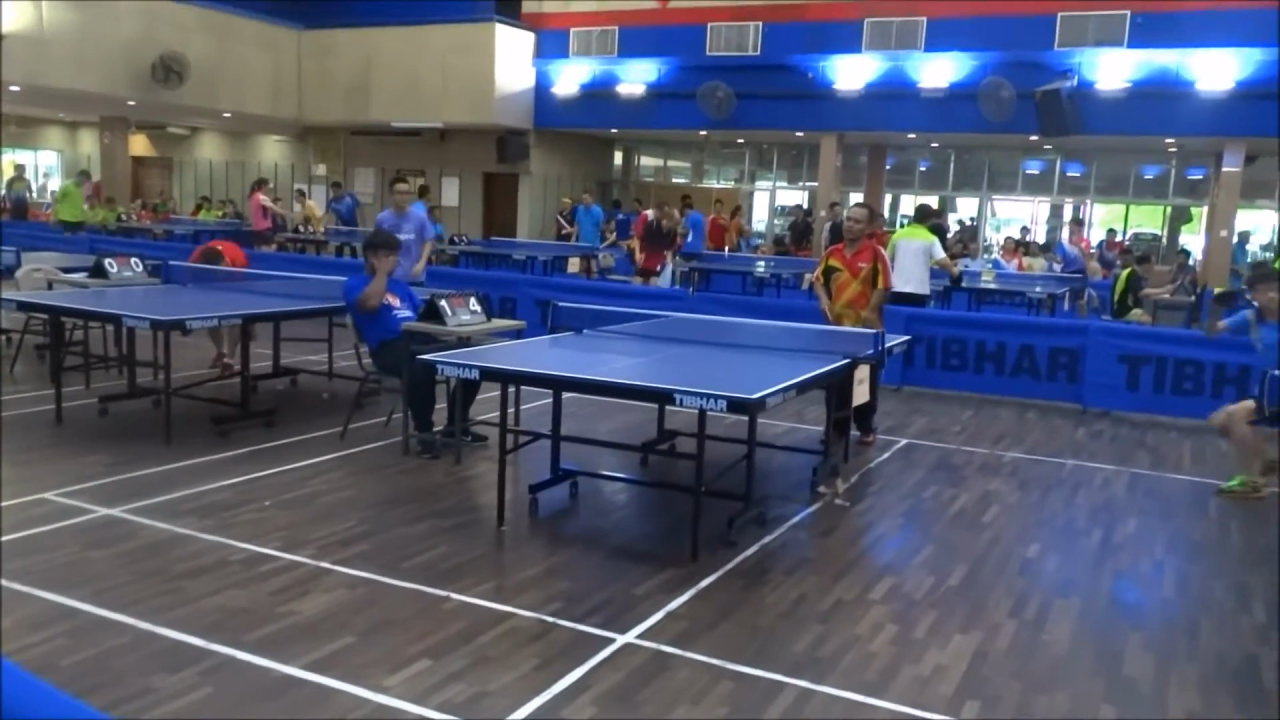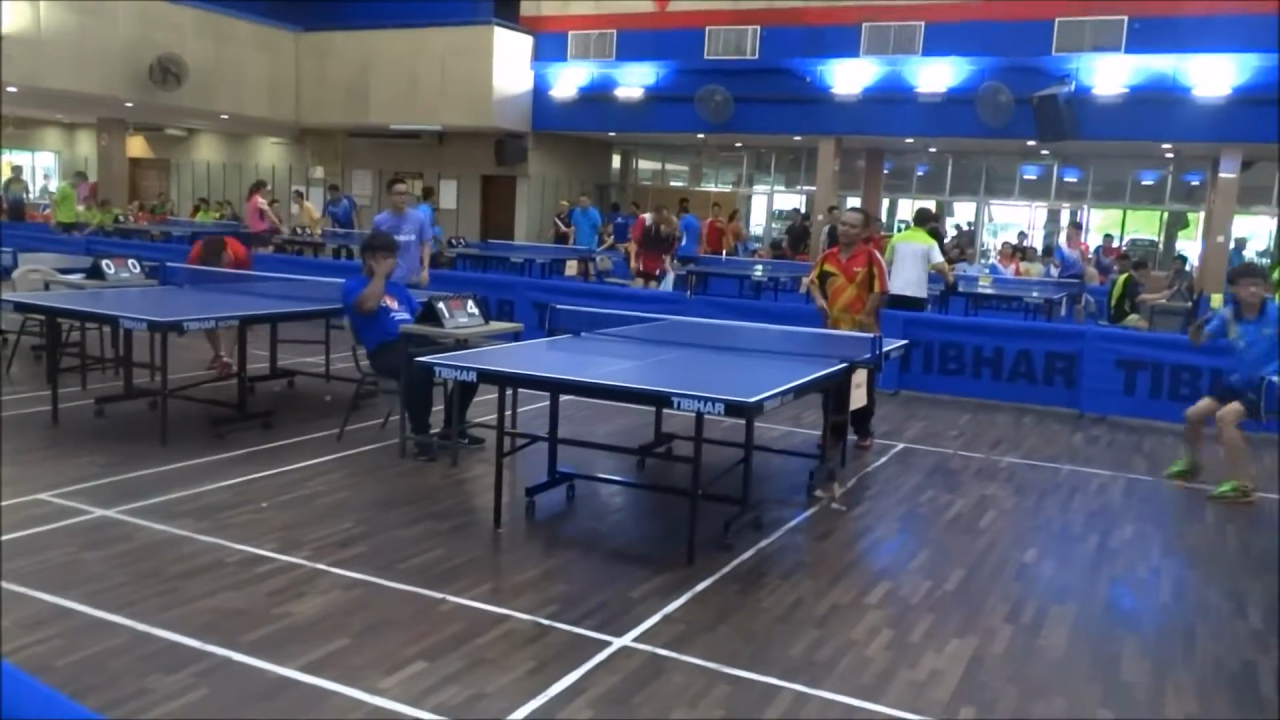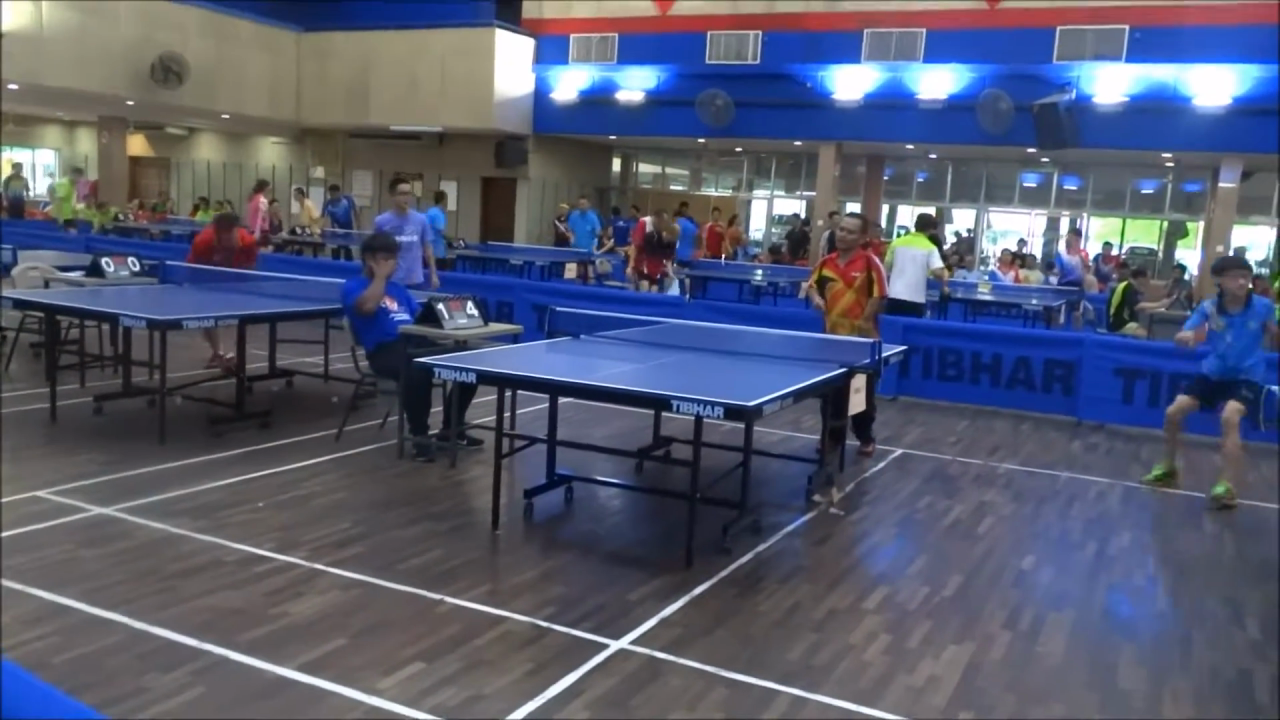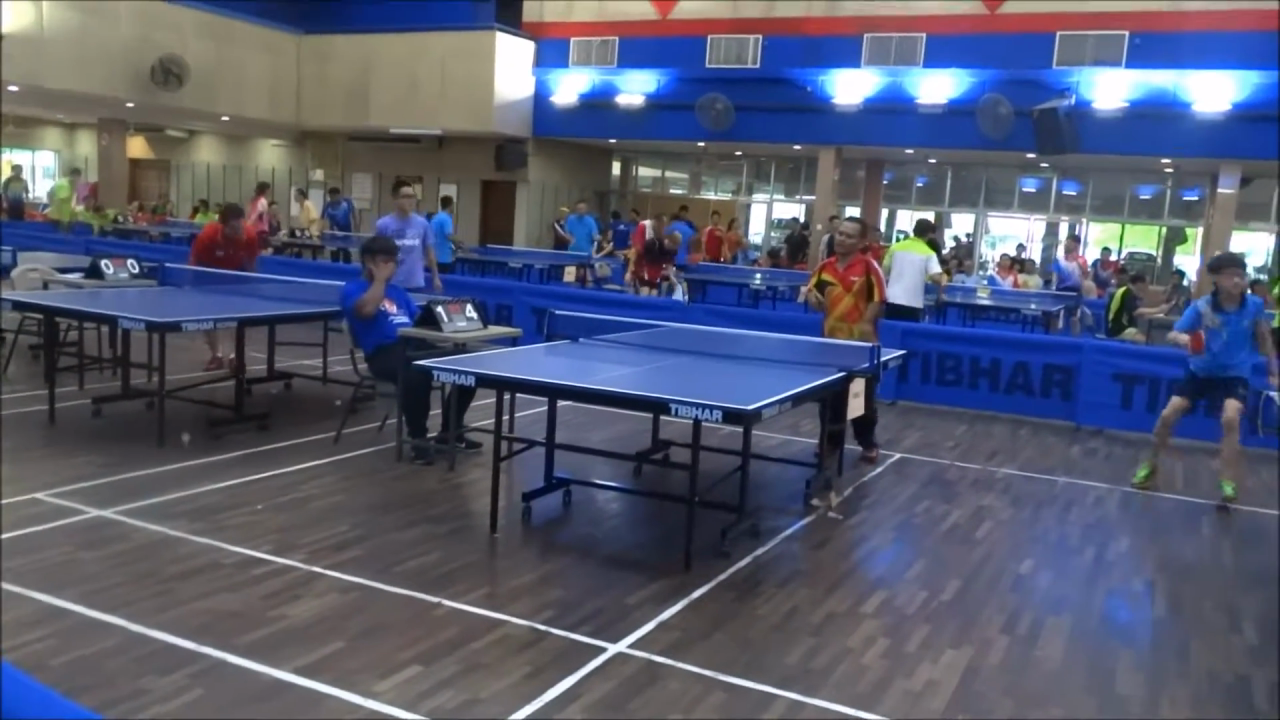
dt=0.1s
person 1, frame 1
left shoulder: (876, 253)
right shoulder: (832, 253)
left elbow: (883, 287)
right elbow: (819, 279)
left wrist: (870, 311)
right wrist: (823, 299)
left hip: (866, 328)
right hip: (837, 326)
left knee: (866, 380)
right knee: (836, 380)
left ankle: (866, 427)
right ankle: (838, 427)
person 1, frame 2
left shoulder: (871, 257)
right shoulder: (827, 257)
left elbow: (879, 290)
right elbow: (814, 282)
left wrist: (867, 315)
right wrist: (819, 299)
left hip: (863, 332)
right hip: (835, 329)
left knee: (863, 383)
left ankle: (863, 431)
right ankle: (834, 432)
person 1, frame 3
left shoulder: (870, 261)
right shoulder: (826, 262)
left elbow: (878, 294)
right elbow: (812, 285)
left wrist: (867, 321)
right wrist: (816, 298)
left hip: (862, 337)
right hip: (833, 335)
left knee: (862, 386)
right knee: (832, 389)
left ankle: (865, 436)
right ankle: (833, 439)
person 1, frame 4
left shoulder: (869, 266)
right shoulder: (825, 267)
left elbow: (878, 298)
right elbow: (810, 289)
left wrist: (867, 323)
right wrist: (813, 297)
left hip: (860, 341)
right hip: (833, 341)
left knee: (864, 394)
right knee: (831, 396)
left ankle: (868, 443)
right ankle: (831, 443)
person 2, frame 1
right shoulder: (1251, 317)
right elbow: (1214, 330)
left knee: (1236, 414)
right knee: (1219, 422)
left ankle: (1252, 480)
right ankle: (1258, 463)
person 2, frame 2
left shoulder: (1275, 312)
right shoulder: (1226, 317)
right elbow: (1197, 341)
right wrist: (1196, 331)
left hip: (1265, 384)
right hip: (1237, 381)
left knee: (1225, 417)
right knee: (1193, 415)
left ankle: (1241, 484)
right ankle: (1191, 464)
person 2, frame 3
left shoulder: (1262, 306)
right shoulder: (1208, 308)
left elbow: (1274, 334)
right elbow: (1180, 339)
right wrist: (1187, 336)
left hip: (1245, 378)
right hip: (1212, 374)
left knee: (1229, 418)
right knee: (1173, 413)
left ankle: (1227, 486)
right ankle: (1167, 468)
person 2, frame 4
left shoulder: (1253, 306)
right shoulder: (1201, 307)
right elbow: (1173, 336)
right wrist: (1186, 342)
left hip: (1235, 374)
right hip: (1201, 371)
left knee: (1230, 419)
right knee: (1168, 417)
left ankle: (1228, 483)
right ankle: (1149, 466)
person 3, frame 1
left shoulder: (400, 285)
right shoulder: (355, 284)
left elbow: (423, 313)
right elbow: (370, 302)
right wrist: (382, 272)
right hip: (388, 347)
right knee: (422, 367)
left ankle: (455, 425)
right ankle: (424, 432)
person 3, frame 2
left shoulder: (398, 287)
right shoulder: (353, 286)
left elbow: (420, 315)
right elbow: (368, 304)
right wrist: (380, 274)
right hip: (386, 350)
right knee: (420, 370)
left ankle: (453, 427)
right ankle: (421, 434)
person 3, frame 3
left shoulder: (398, 288)
right shoulder: (353, 286)
left elbow: (420, 316)
right elbow: (368, 306)
right wrist: (381, 275)
right hip: (385, 350)
right knee: (419, 371)
left ankle: (451, 429)
right ankle: (419, 435)
person 3, frame 4
left shoulder: (397, 290)
right shoulder: (352, 289)
right elbow: (367, 309)
right wrist: (380, 278)
right hip: (384, 353)
right knee: (417, 374)
left ankle: (449, 431)
right ankle: (418, 438)
